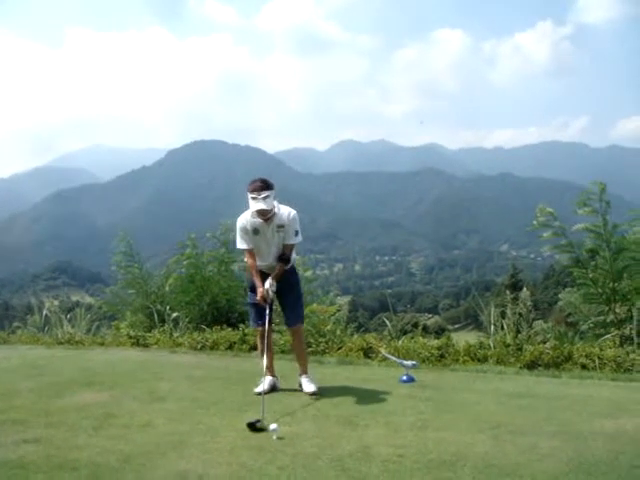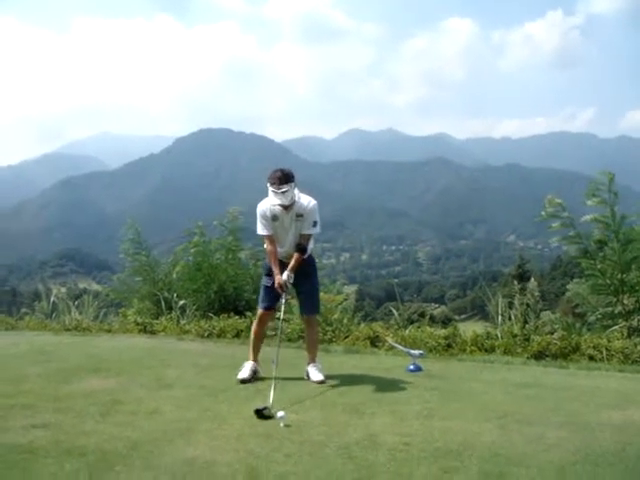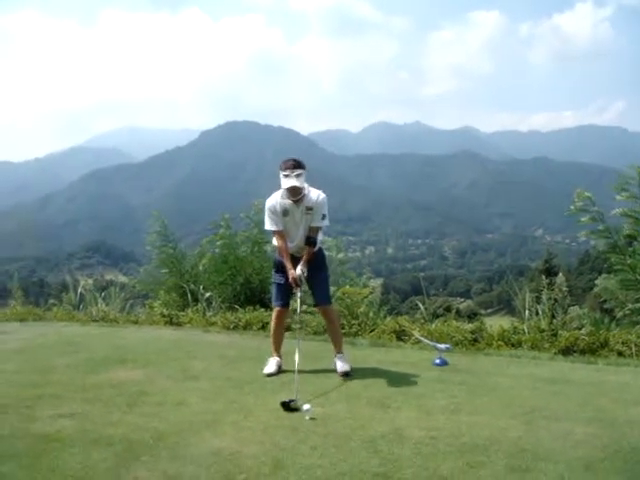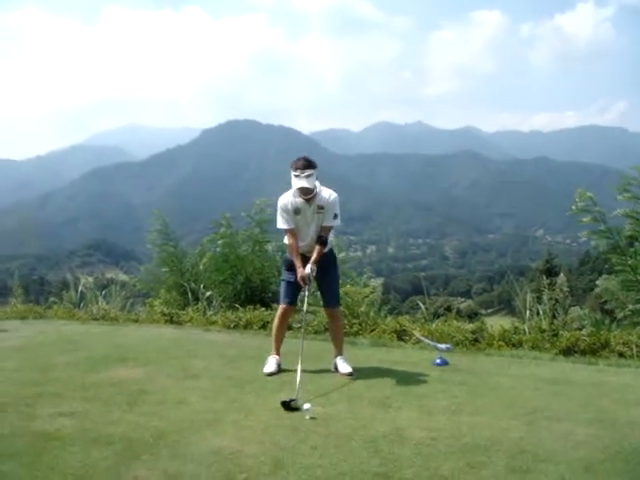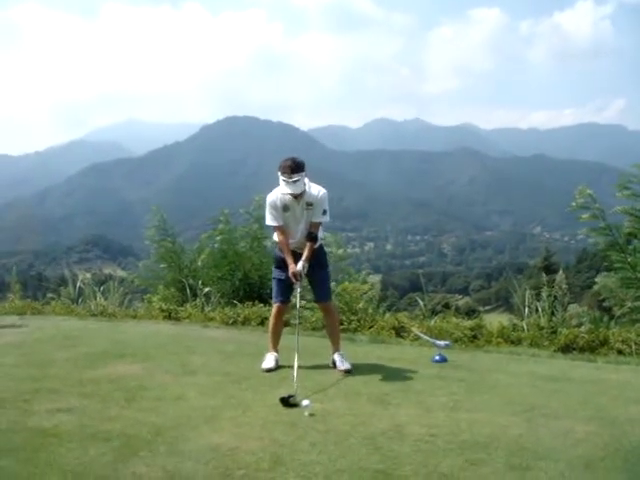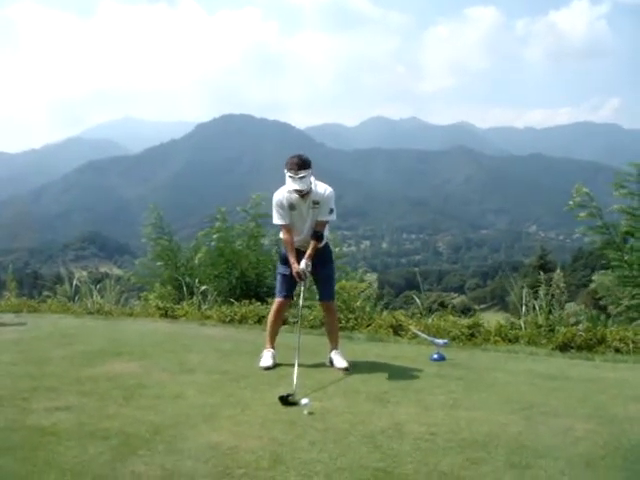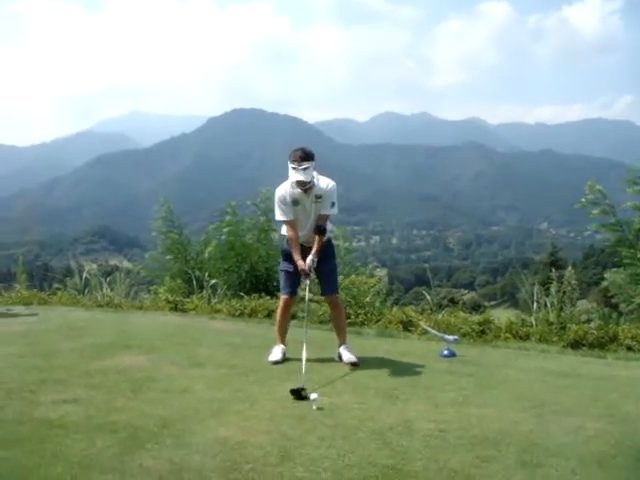
dt=0.4s
person 1, frame 1
left shoulder: (289, 215)
right shoulder: (244, 221)
left elbow: (287, 254)
right elbow: (250, 257)
left wrist: (273, 281)
right wrist: (259, 286)
left hip: (285, 274)
right hip: (259, 275)
left knee: (296, 327)
right knee: (262, 329)
left ankle: (304, 376)
right ankle: (270, 377)
person 1, frame 2
left shoulder: (309, 205)
right shoulder: (264, 207)
left elbow: (304, 244)
right elbow: (270, 244)
left wrist: (289, 272)
right wrist: (277, 274)
left hip: (302, 263)
right hip: (275, 262)
left knee: (310, 316)
right knee: (263, 313)
left ankle: (312, 365)
right ankle: (252, 362)
person 1, frame 3
left shoulder: (318, 198)
right shoulder: (273, 202)
left elbow: (313, 237)
right elbow: (279, 238)
left wrist: (302, 266)
right wrist: (289, 269)
left hip: (313, 256)
right hip: (284, 257)
left knee: (326, 307)
right knee: (280, 309)
left ankle: (339, 355)
right ankle: (275, 357)
person 1, frame 4
left shoulder: (330, 198)
right shoulder: (285, 201)
left elbow: (324, 236)
right elbow: (291, 237)
left wrist: (312, 265)
right wrist: (299, 267)
left hip: (323, 257)
right hip: (295, 256)
left knee: (333, 309)
right knee: (285, 307)
left ankle: (339, 357)
right ankle: (274, 356)
person 1, frame 5
left shoulder: (319, 194)
right shoulder: (274, 198)
left elbow: (314, 233)
right elbow: (280, 233)
left wrist: (304, 261)
right wrist: (290, 264)
left hip: (314, 252)
right hip: (285, 253)
left knee: (326, 304)
right knee: (279, 305)
left ankle: (337, 353)
right ankle: (272, 353)
person 1, frame 6
left shoulder: (325, 193)
right shoulder: (280, 196)
left elbow: (319, 232)
right elbow: (286, 232)
left wrist: (307, 260)
right wrist: (294, 262)
left hip: (319, 251)
right hip: (291, 251)
left knee: (328, 303)
right knee: (281, 301)
left ankle: (334, 352)
right ankle: (269, 350)
person 1, frame 7
left shoulder: (328, 187)
right shoulder: (283, 192)
left elbow: (322, 226)
right elbow: (290, 228)
left wrist: (313, 256)
right wrist: (298, 260)
left hip: (321, 246)
right hip: (293, 247)
left knee: (333, 298)
right knee: (286, 298)
left ankle: (343, 346)
right ankle: (280, 345)
